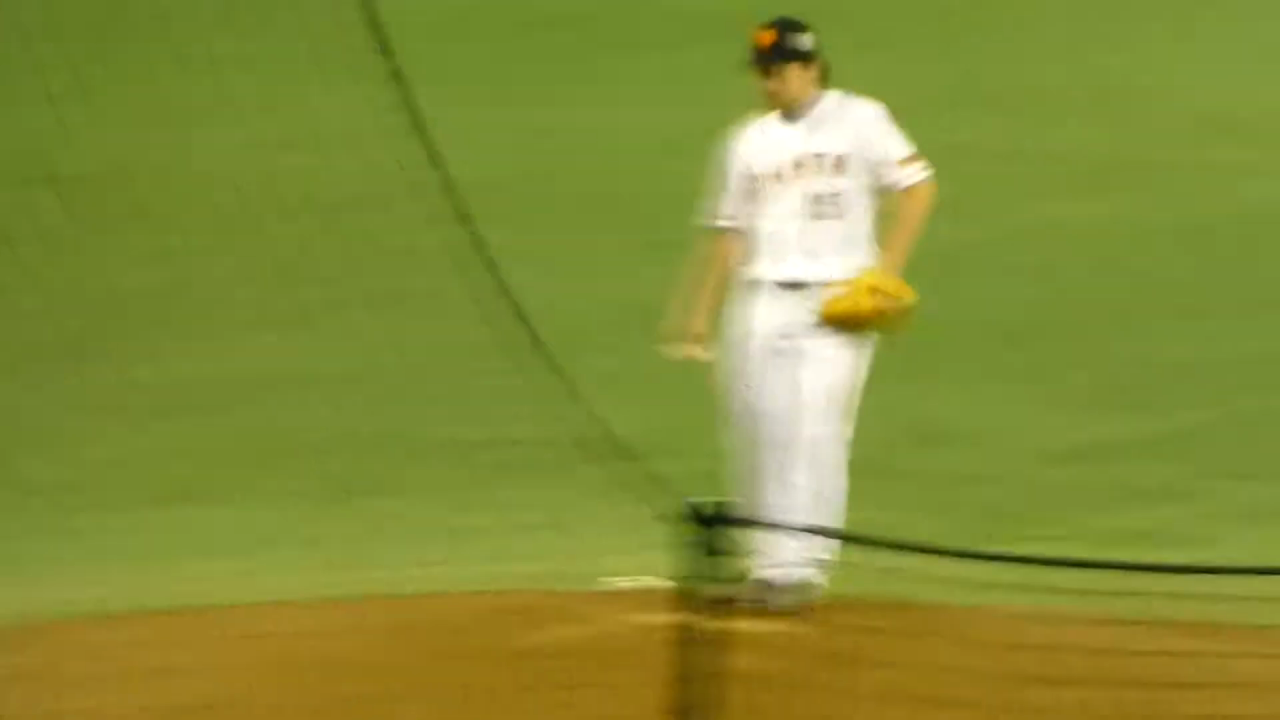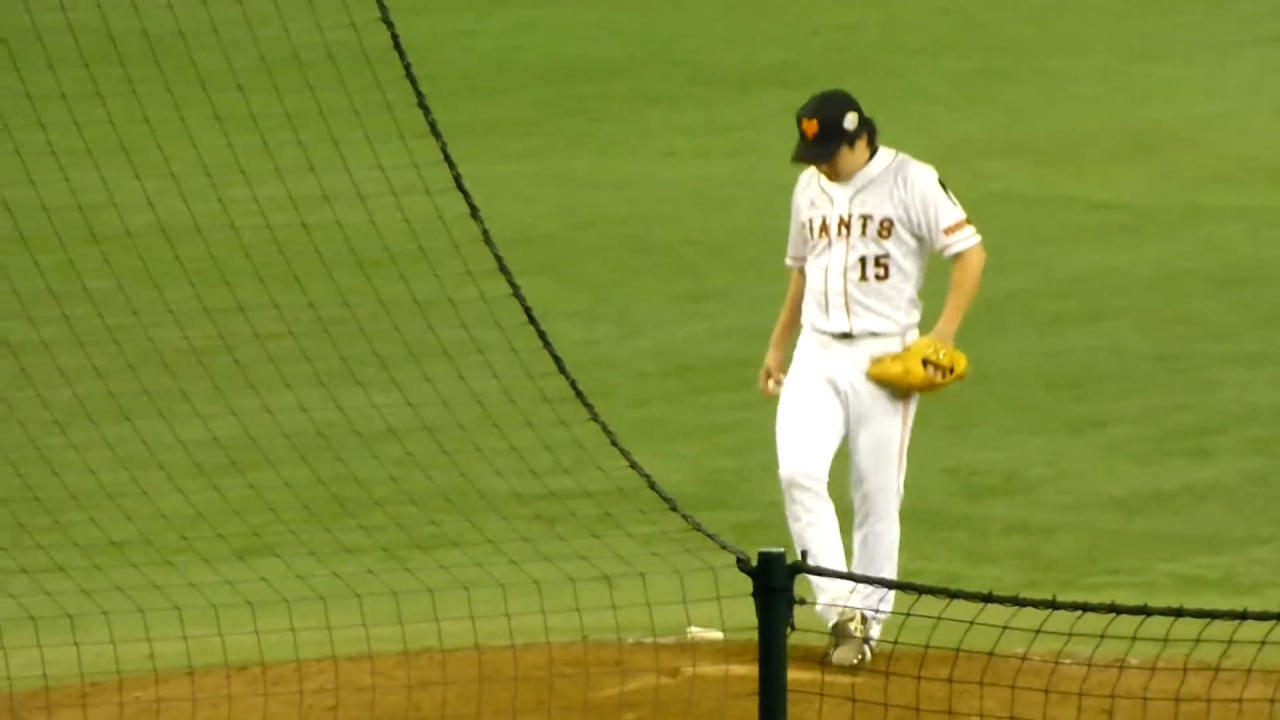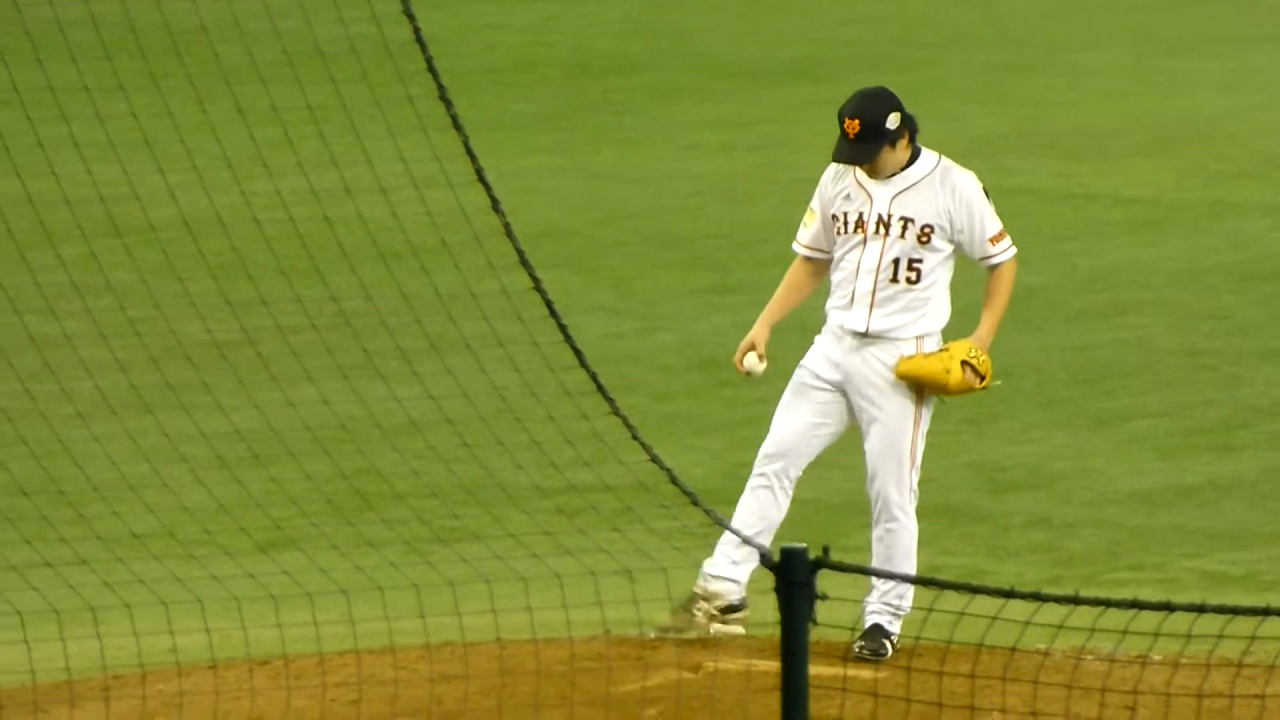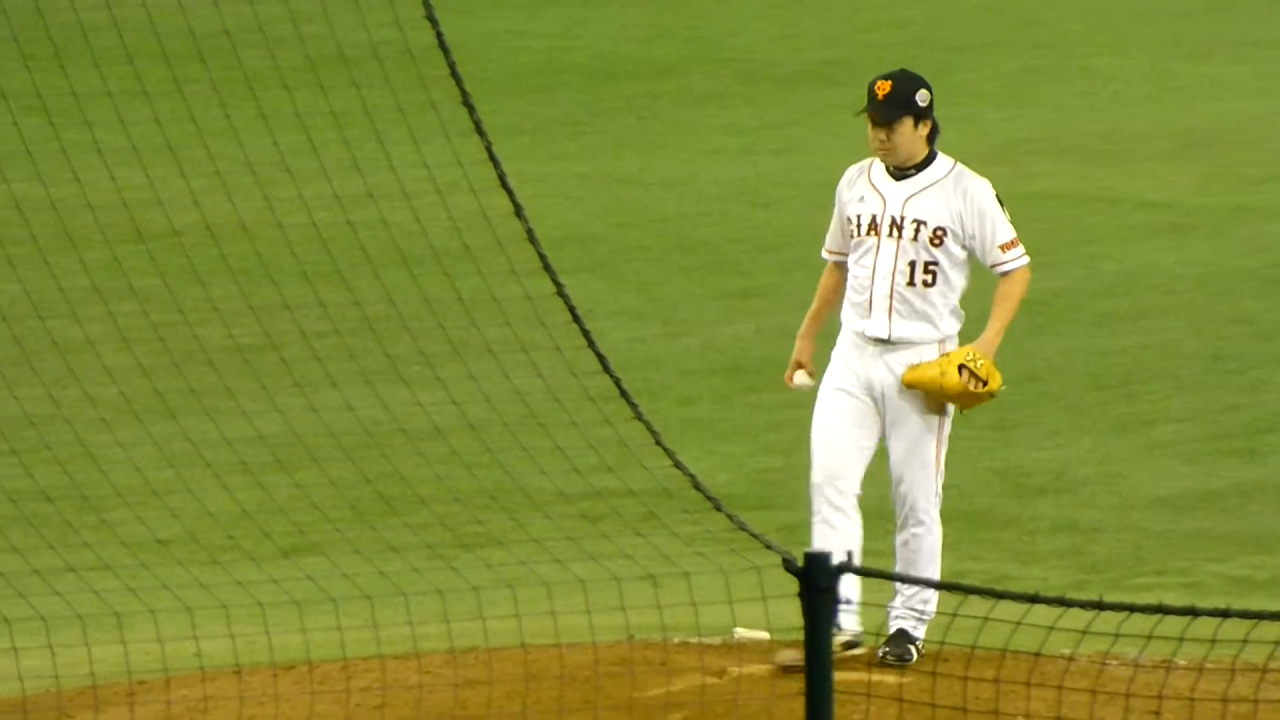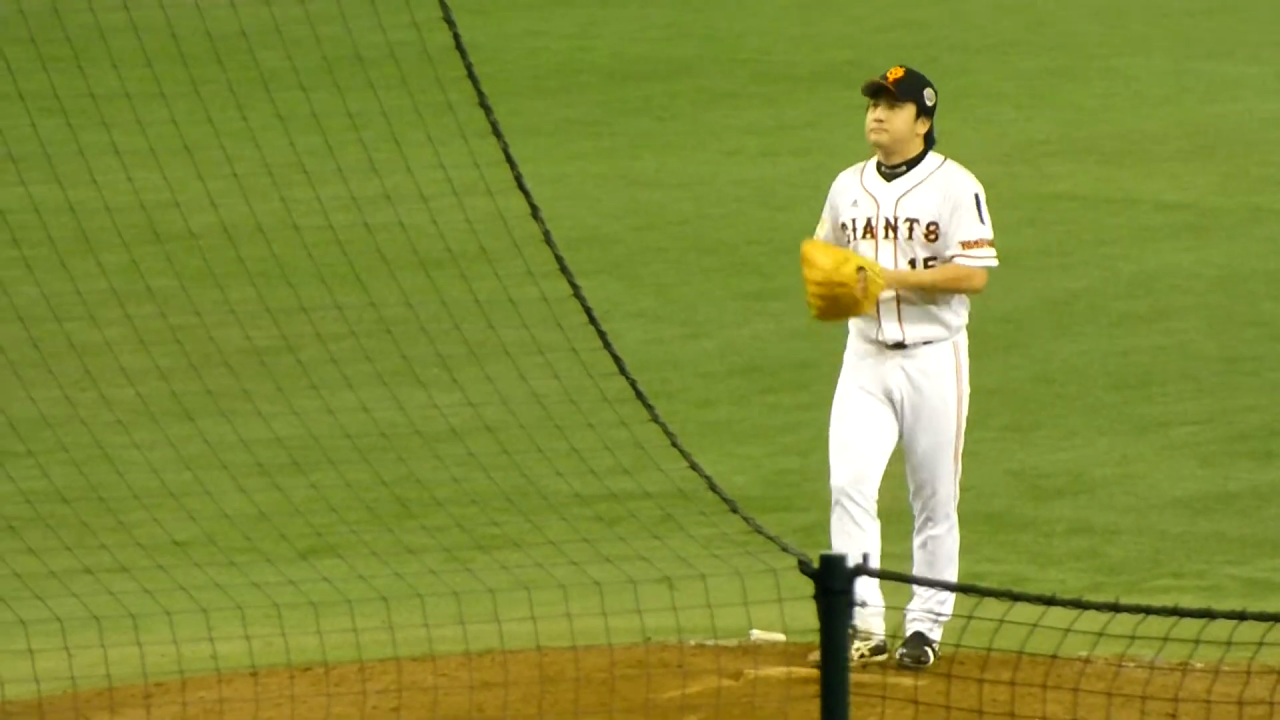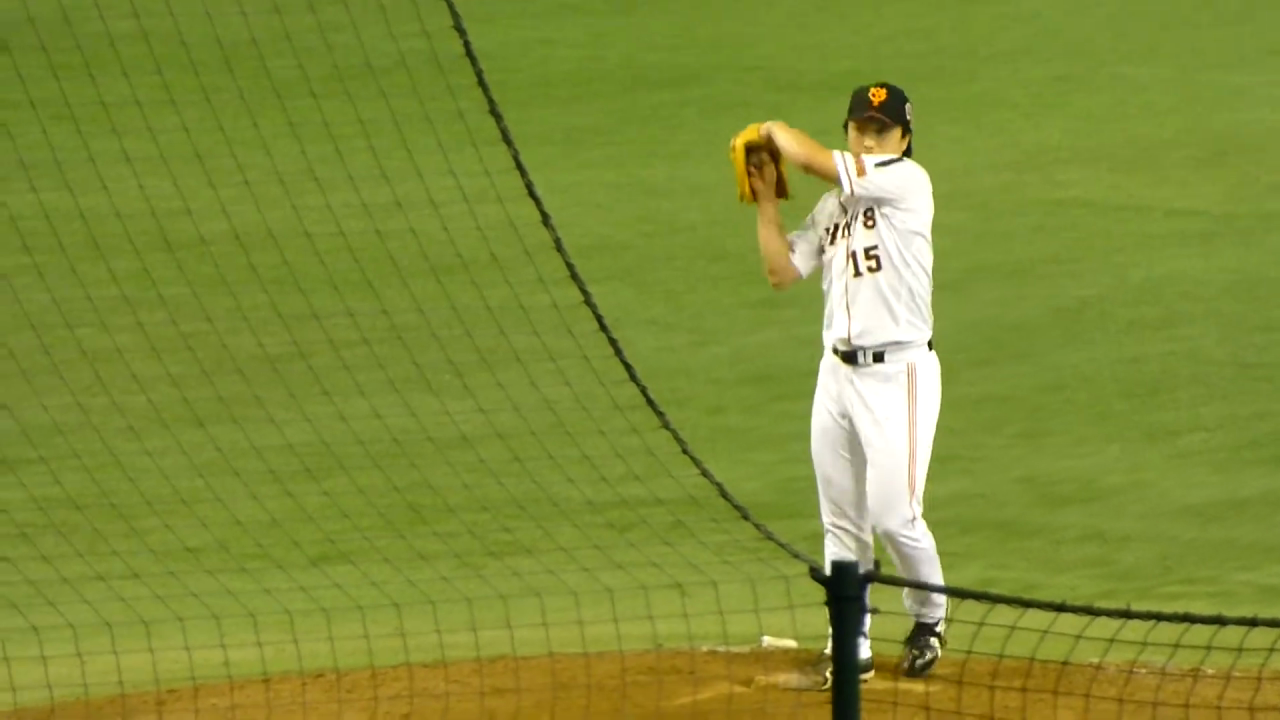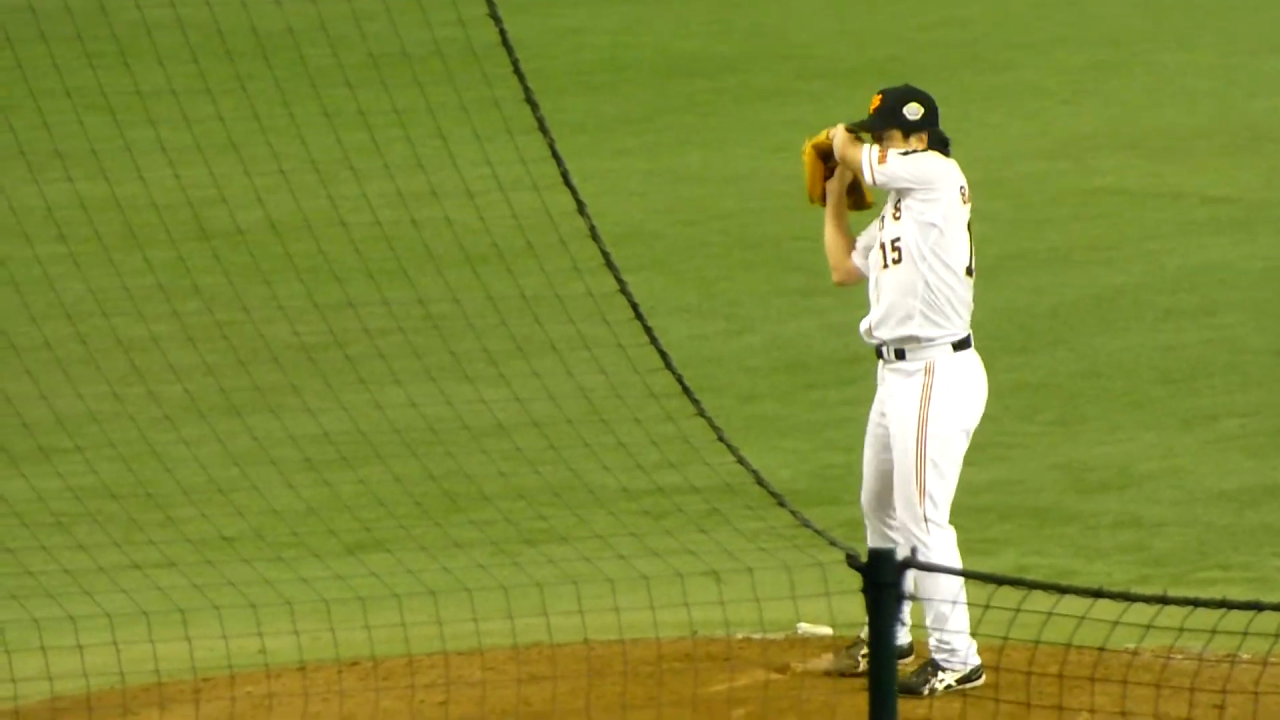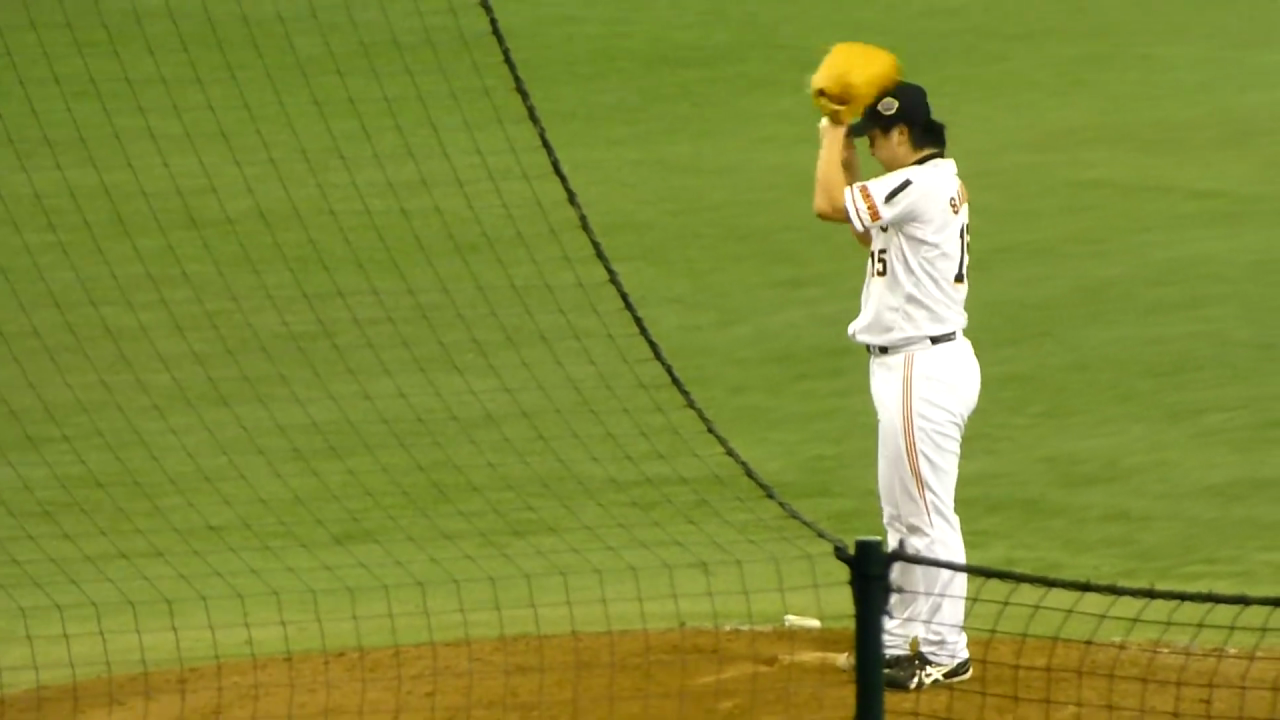
dt=0.5s
person 1, frame 1
left shoulder: (859, 120)
right shoulder: (750, 141)
left elbow: (918, 187)
right elbow: (731, 232)
left wrist: (888, 270)
right wrist: (698, 311)
right hip: (767, 304)
left knee: (816, 440)
right knee: (764, 441)
left ankle: (803, 565)
right ankle: (773, 560)
person 1, frame 2
left shoulder: (912, 181)
right shoulder: (808, 186)
left elbow: (970, 253)
left wrist: (943, 335)
right wrist: (778, 343)
left hip: (884, 357)
right hip: (816, 353)
left knee: (876, 496)
right knee: (800, 476)
left ankle: (867, 611)
right ankle: (846, 611)
person 1, frame 3
left shoulder: (955, 186)
right shoulder: (838, 179)
left elbow: (1002, 258)
right elbow: (811, 260)
left wrist: (983, 337)
right wrist: (764, 326)
left hip: (902, 361)
right hip: (834, 349)
left knee: (891, 495)
right knee: (776, 461)
left ankle: (884, 618)
right ankle: (723, 587)
person 1, frame 4
left shoulder: (968, 191)
right shoulder: (854, 181)
left elbow: (1015, 270)
left wrist: (987, 342)
right wrist: (806, 335)
left hip: (925, 363)
right hip: (854, 357)
left knee: (917, 501)
right knee: (830, 484)
left ankle: (909, 625)
right ankle: (841, 626)
person 1, frame 5
left shoulder: (956, 185)
right shoulder: (847, 186)
left elbow: (974, 274)
left wrist: (889, 277)
left hip: (934, 361)
right hip: (866, 359)
left knee: (934, 503)
right knee: (850, 486)
left ankle: (926, 625)
right ankle: (863, 626)
person 1, frame 6
left shoulder: (907, 180)
right shoulder: (833, 204)
left elbow: (813, 158)
right elbow: (781, 272)
left wrist: (775, 129)
right wrist: (765, 199)
left hip: (899, 375)
right hip: (838, 373)
left knee: (893, 516)
right knee: (842, 522)
left ankle: (928, 615)
right ankle: (851, 647)
person 1, frame 7
left shoulder: (937, 174)
right shoulder: (898, 203)
left elbow: (850, 151)
right elbow: (843, 269)
left wrist: (841, 137)
right wrist: (835, 195)
left hip: (937, 377)
right hip: (897, 373)
left knee: (921, 519)
right knee: (881, 510)
left ankle: (957, 657)
right ankle: (888, 636)
person 1, frame 8
left shoulder: (921, 185)
right shoulder: (923, 183)
left elbow: (826, 206)
right elbow: (866, 228)
left wrist: (833, 131)
right wrist: (844, 147)
left hip: (924, 370)
right hip: (910, 368)
left knee: (928, 516)
right knee: (903, 516)
left ankle: (947, 651)
right ankle: (900, 640)
